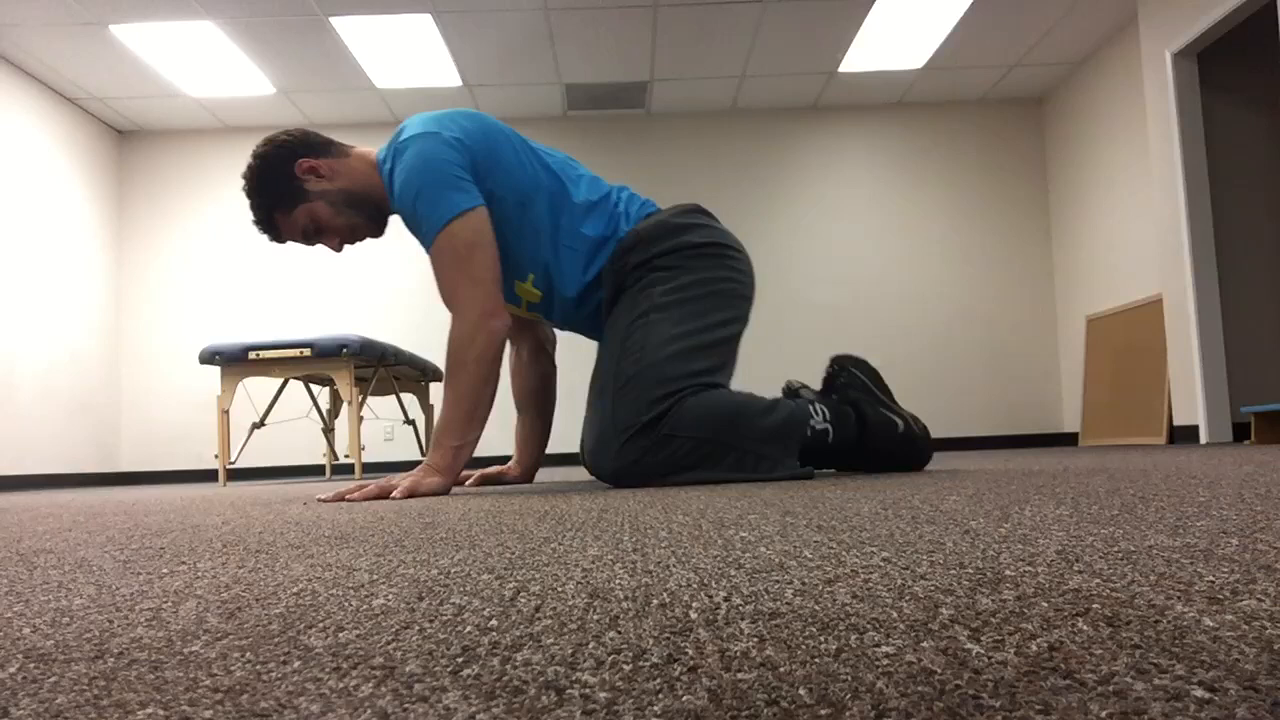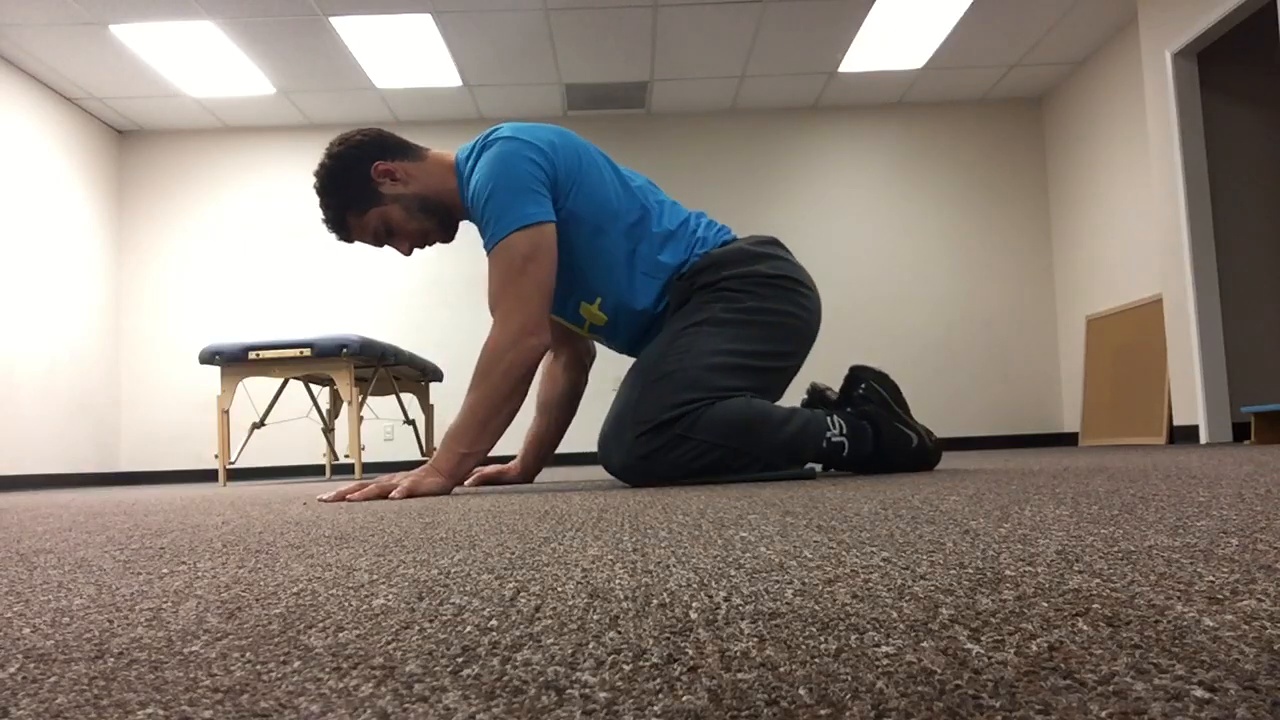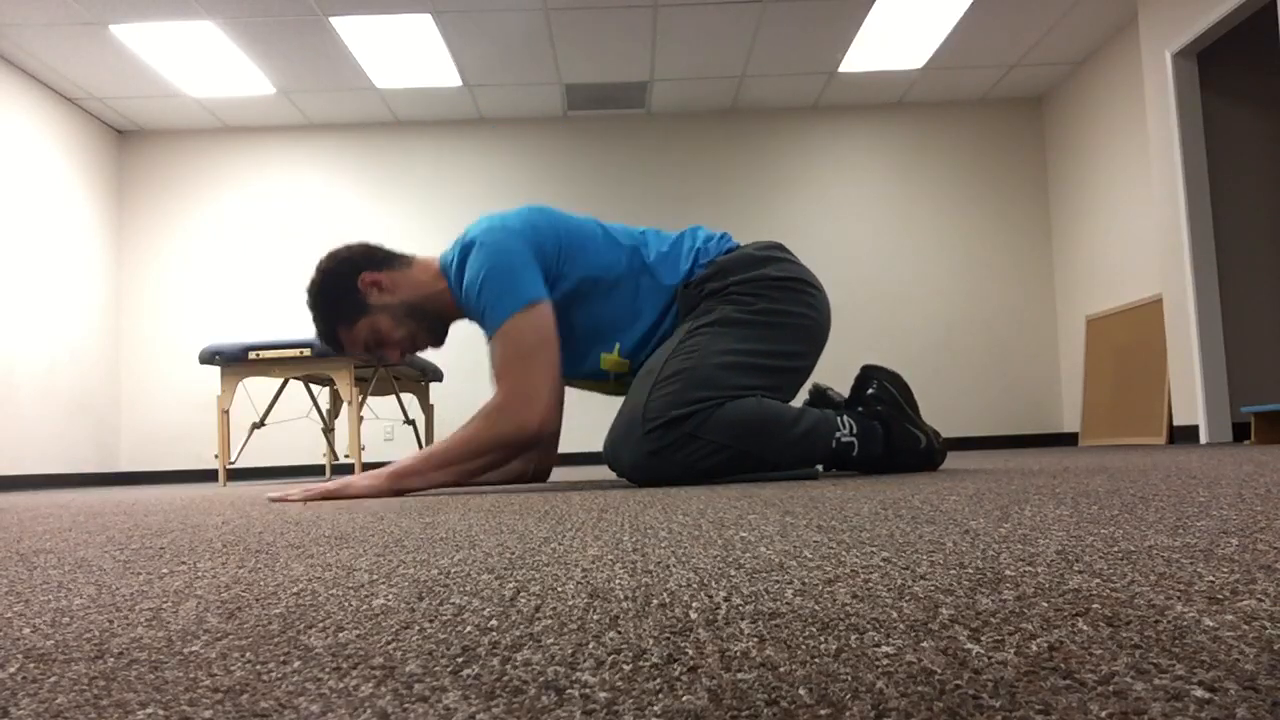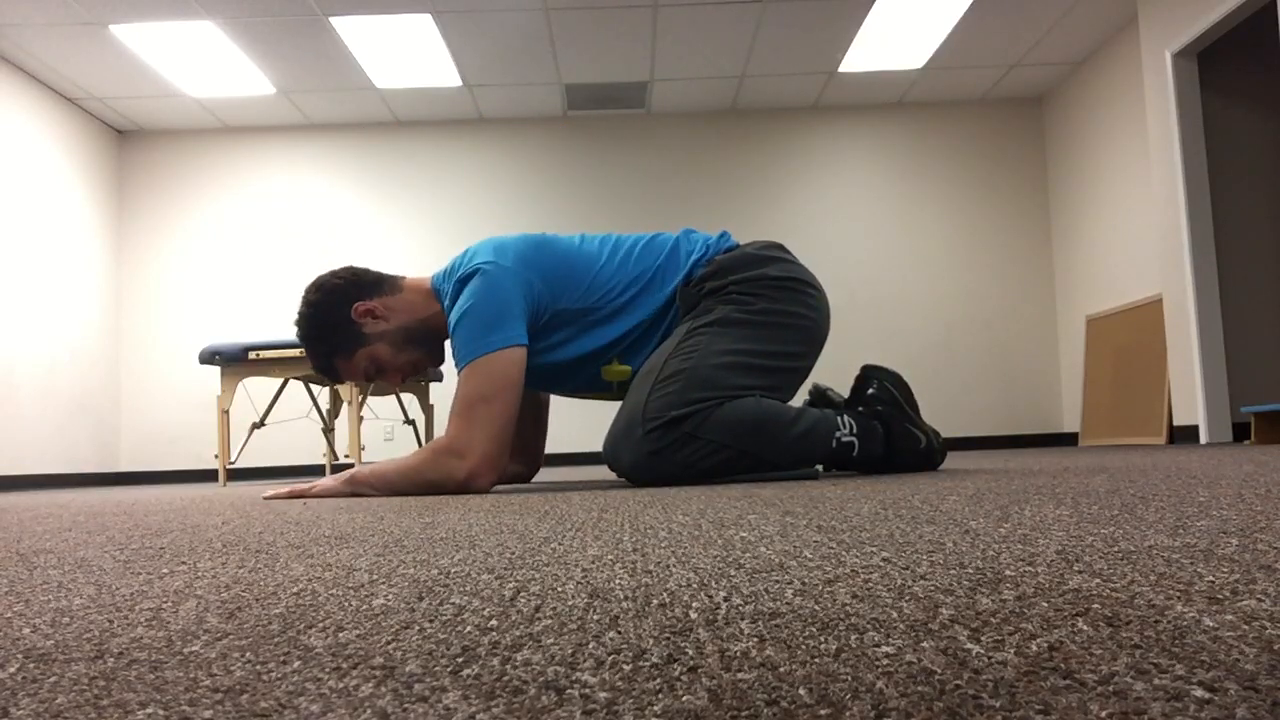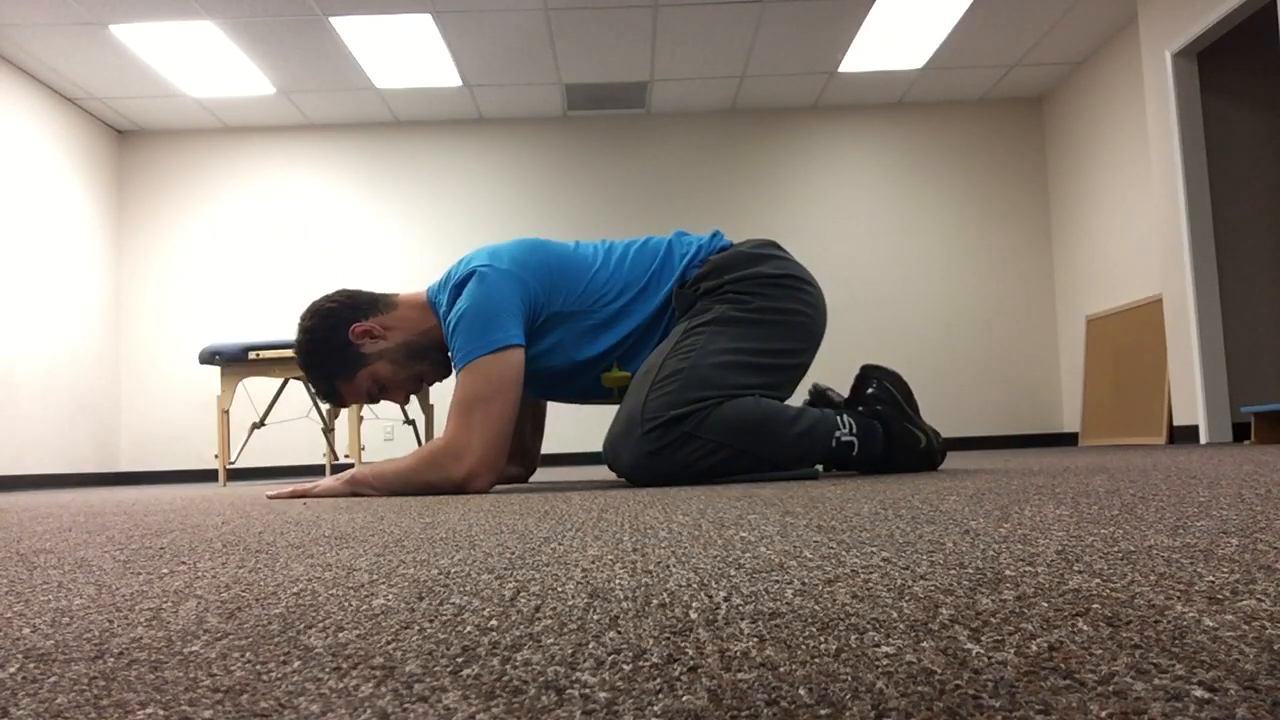
dt=1s
person 1, frame 1
left shoulder: (421, 155)
right shoulder: (430, 176)
left elbow: (482, 321)
right elbow: (529, 335)
left wrist: (440, 465)
right wrist: (524, 460)
left hip: (680, 264)
right hip: (657, 278)
left knee: (628, 449)
right knee: (616, 448)
left ankle: (839, 419)
right ankle: (808, 417)
person 1, frame 2
left shoulder: (502, 161)
right shoulder: (499, 193)
left elbow: (521, 336)
right elbow: (568, 352)
left wrist: (445, 467)
right wrist: (526, 464)
left hip: (746, 292)
right hip: (722, 301)
left knee: (638, 447)
right knee: (638, 447)
left ankle: (854, 431)
right ankle: (833, 420)
person 1, frame 3
left shoulder: (490, 255)
right shoulder: (496, 298)
left elbow: (529, 417)
right elbow: (531, 454)
left wrist: (394, 476)
right wrist: (403, 478)
left hip: (759, 293)
right hip: (740, 305)
left knee: (651, 446)
right knee: (636, 453)
left ankle: (863, 432)
right ankle: (844, 414)
person 1, frame 4
left shoulder: (484, 285)
right shoulder: (491, 301)
left elbow: (472, 462)
right elbow: (520, 459)
left wrist: (351, 479)
right wrist: (382, 475)
left hip: (759, 292)
right hip: (746, 299)
left knee: (650, 445)
right knee: (634, 454)
left ankle: (866, 430)
right ankle: (836, 413)
person 1, frame 5
left shoulder: (480, 292)
right shoulder: (488, 311)
left elbow: (471, 465)
right elbow: (516, 459)
left wrist: (350, 480)
right wrist: (380, 473)
left hip: (755, 290)
right hip: (741, 298)
left knee: (644, 445)
right knee: (641, 452)
left ankle: (865, 429)
right ankle: (837, 416)
